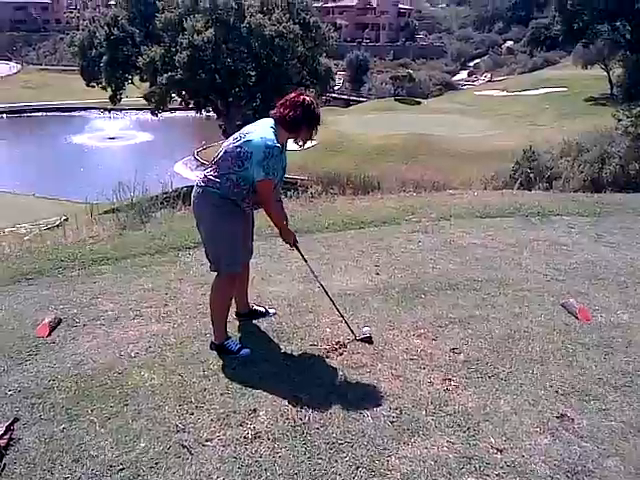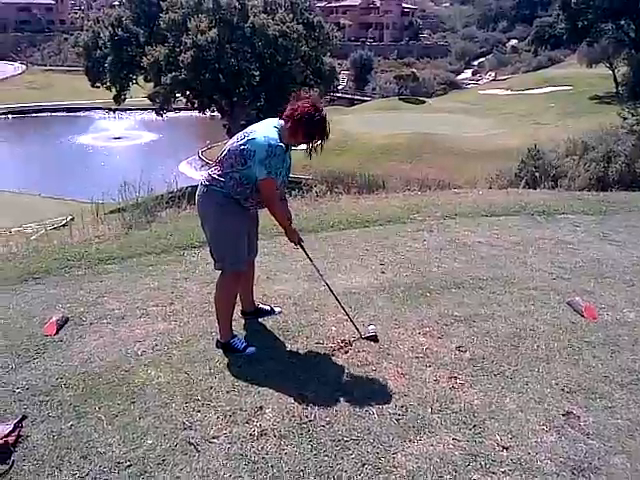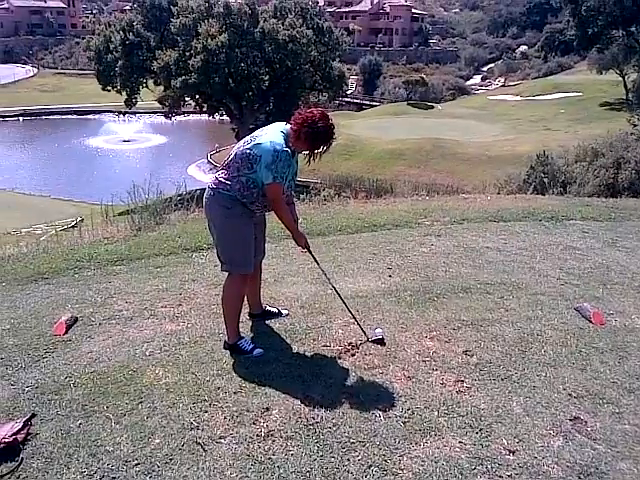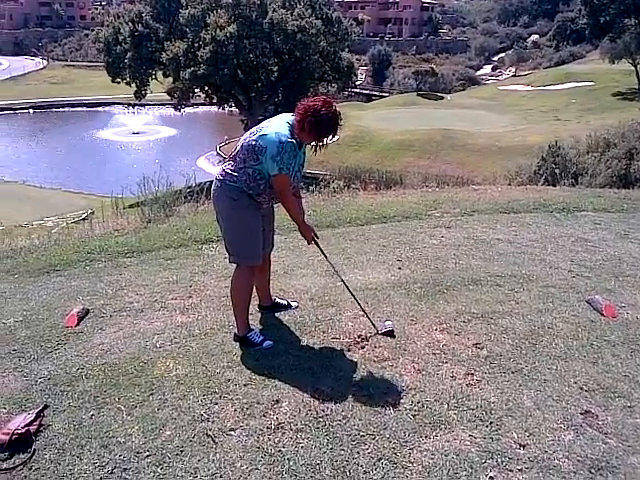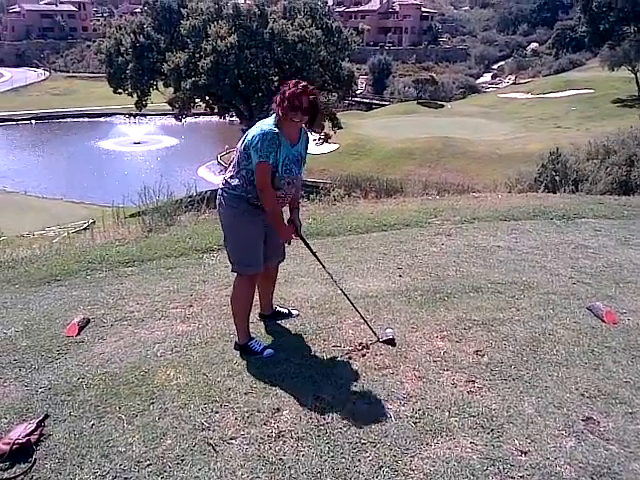
dt=0.4s
person 1, frame 1
left shoulder: (272, 129)
right shoulder: (267, 146)
left elbow: (271, 186)
right elbow: (266, 198)
left wrist: (281, 211)
right wrist: (284, 230)
left hip: (235, 200)
right hip: (216, 203)
left knee: (242, 259)
right knee: (228, 271)
left ankle: (244, 309)
right ankle: (220, 339)
person 1, frame 2
left shoulder: (276, 129)
right shoulder: (269, 145)
left elbow: (276, 184)
right elbow: (270, 197)
left wrist: (285, 210)
right wrist: (288, 229)
left hip: (241, 200)
right hip: (220, 202)
left knee: (247, 257)
right knee: (233, 269)
left ankle: (249, 307)
right ankle: (225, 337)
person 1, frame 3
left shoulder: (286, 133)
right shoulder: (276, 151)
left elbow: (284, 187)
right elbow: (276, 201)
left wrist: (293, 212)
right wrist: (296, 233)
left hip: (249, 203)
right hip: (227, 205)
left knee: (254, 260)
right knee: (240, 271)
left ankle: (256, 309)
right ankle: (233, 338)
person 1, frame 4
left shoulder: (293, 126)
right shoulder: (281, 142)
left elbow: (292, 176)
right elbow: (283, 192)
left wrist: (299, 204)
right wrist: (302, 225)
left hip: (257, 195)
right hip: (235, 197)
left knee: (263, 253)
right knee: (248, 263)
left ankle: (266, 301)
right ankle: (243, 331)
person 1, frame 5
left shoulder: (301, 135)
right shoulder: (267, 134)
left elbow: (294, 177)
right elbow: (263, 186)
left wrist: (294, 213)
right wrist: (280, 224)
left hip: (266, 205)
right hip: (240, 205)
left knee: (271, 262)
right knee: (249, 271)
left ankle: (267, 309)
right ankle: (243, 339)
